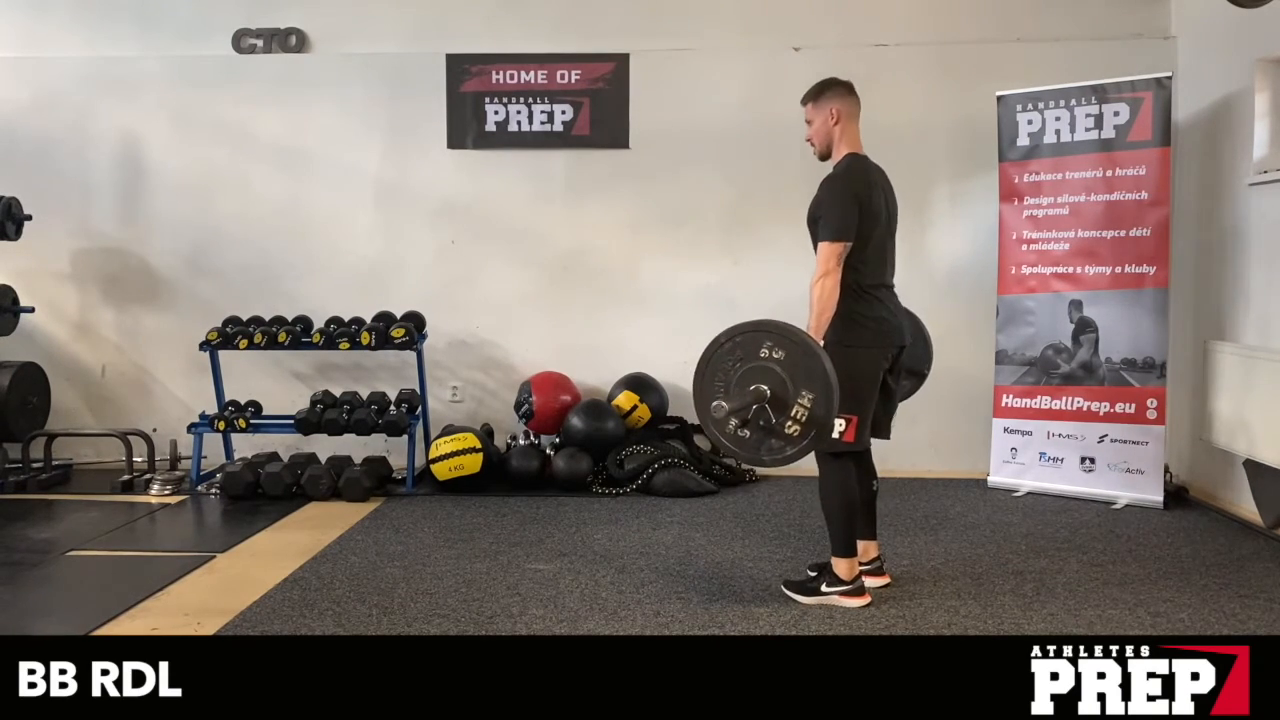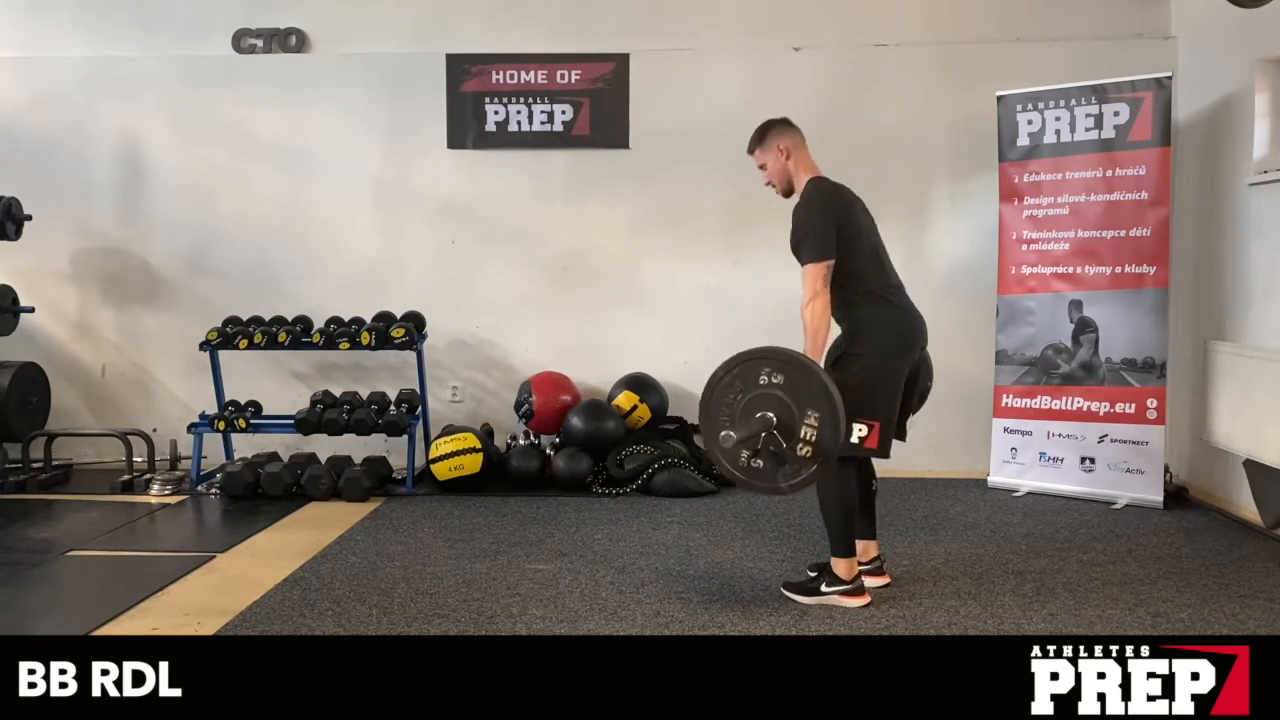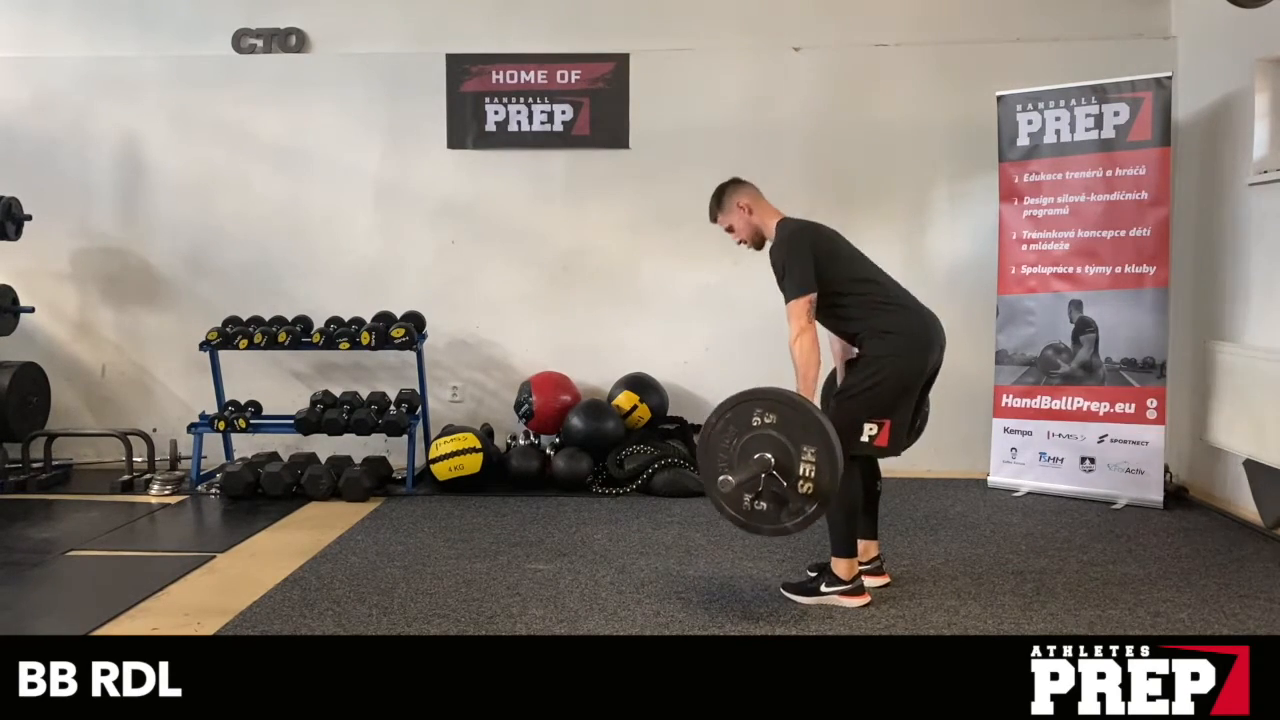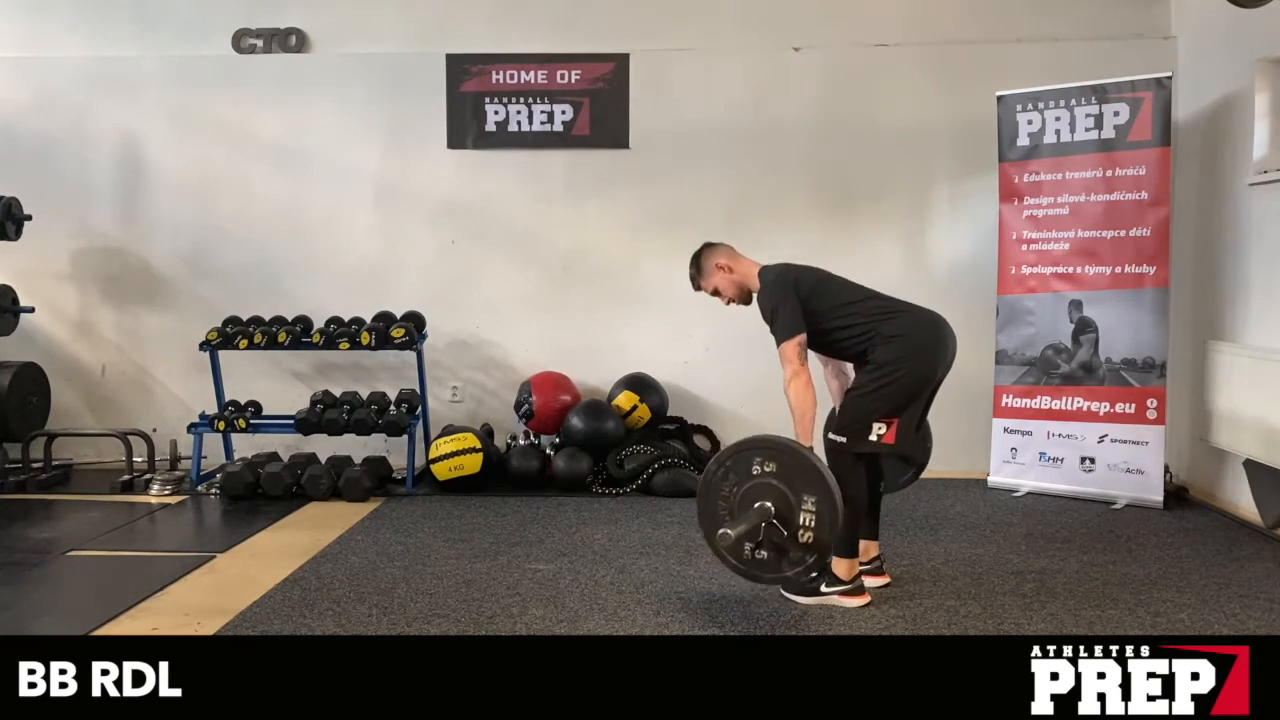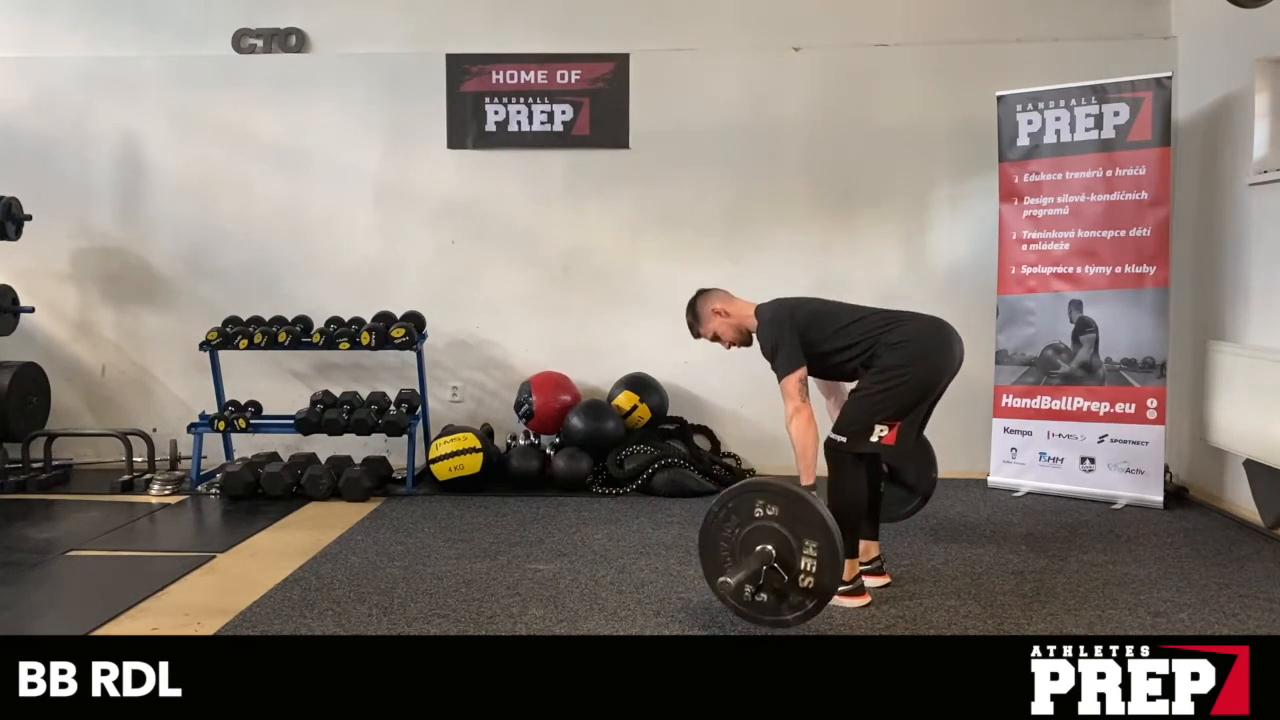
dt=0.3s
person 1, frame 1
left shoulder: (842, 183)
right shoulder: (875, 178)
left elbow: (829, 274)
left hip: (856, 336)
right hip: (883, 328)
left knee: (835, 450)
right knee: (852, 448)
left ankle: (843, 577)
right ankle: (868, 559)
person 1, frame 2
left shoulder: (813, 204)
right shoulder: (835, 197)
left elbow: (817, 295)
right wrist: (832, 362)
left hip: (879, 340)
right hip: (901, 331)
right knee: (851, 447)
left ankle: (843, 579)
right ankle: (868, 559)
person 1, frame 3
left shoulder: (788, 243)
right shoulder: (805, 236)
left elbow: (802, 330)
right elbow: (842, 315)
right wrist: (846, 386)
left hip: (898, 344)
right hip: (919, 336)
left knee: (837, 448)
right knee: (853, 448)
left ankle: (844, 578)
right ankle: (868, 559)
person 1, frame 4
left shoulder: (774, 289)
right shoulder: (788, 282)
left elbow: (796, 375)
right elbow: (833, 361)
left wrist: (804, 452)
right wrist: (848, 417)
left hip: (911, 345)
right hip: (931, 338)
left knee: (845, 446)
right knee: (859, 443)
left ankle: (844, 578)
right ankle: (868, 558)
person 1, frame 5
left shoulder: (773, 326)
right shoulder: (788, 318)
left elbow: (798, 411)
right elbow: (834, 391)
left wrist: (807, 490)
left hip: (916, 354)
right hip: (936, 345)
left knee: (844, 448)
right knee: (858, 445)
left ankle: (844, 578)
right ankle: (868, 559)
